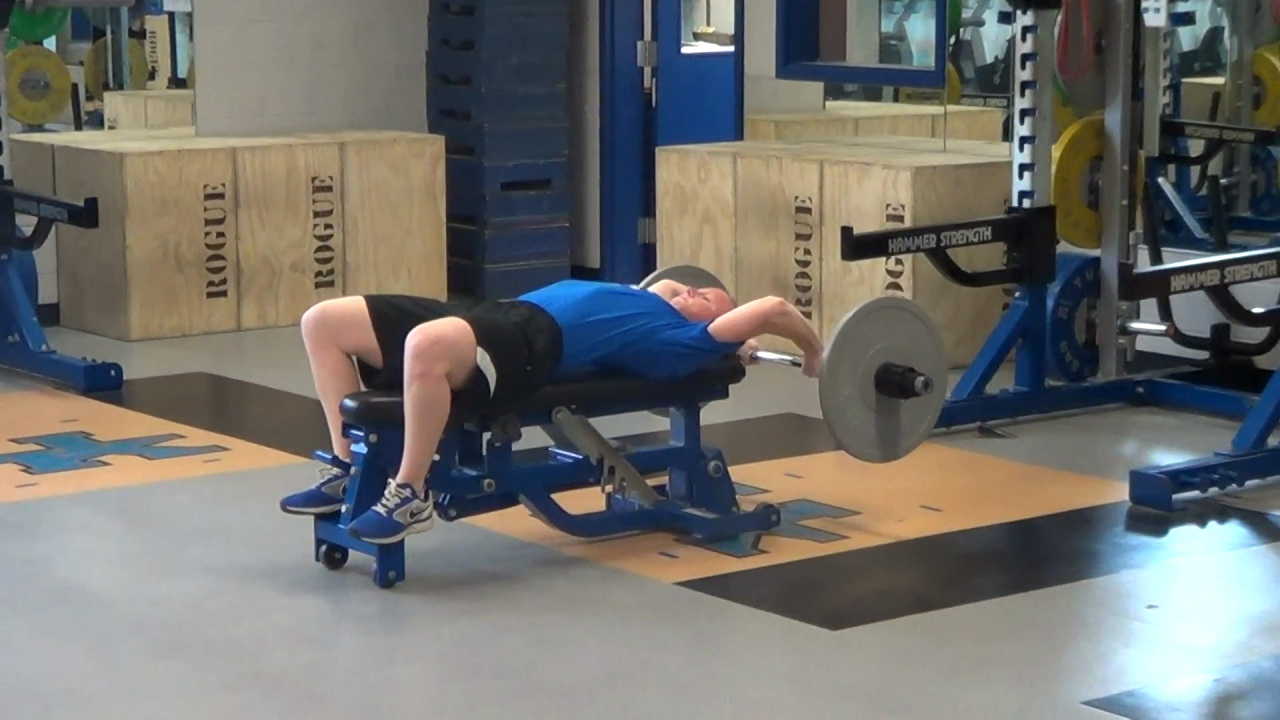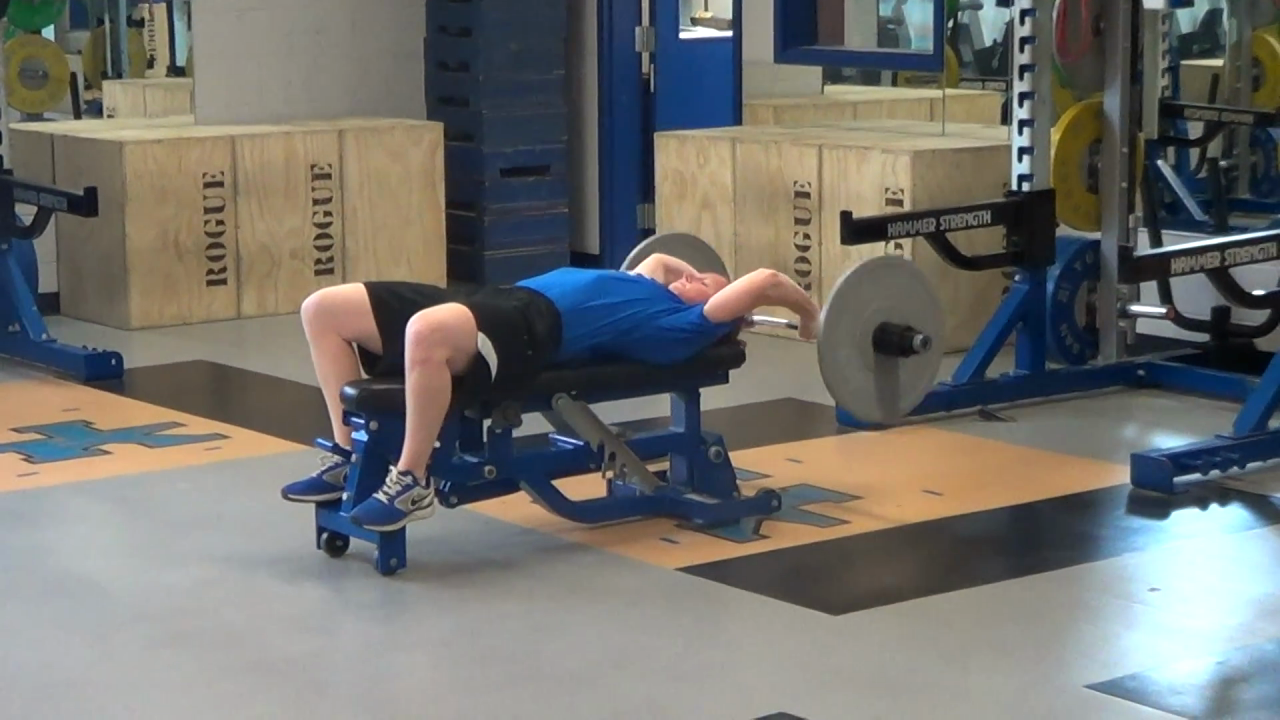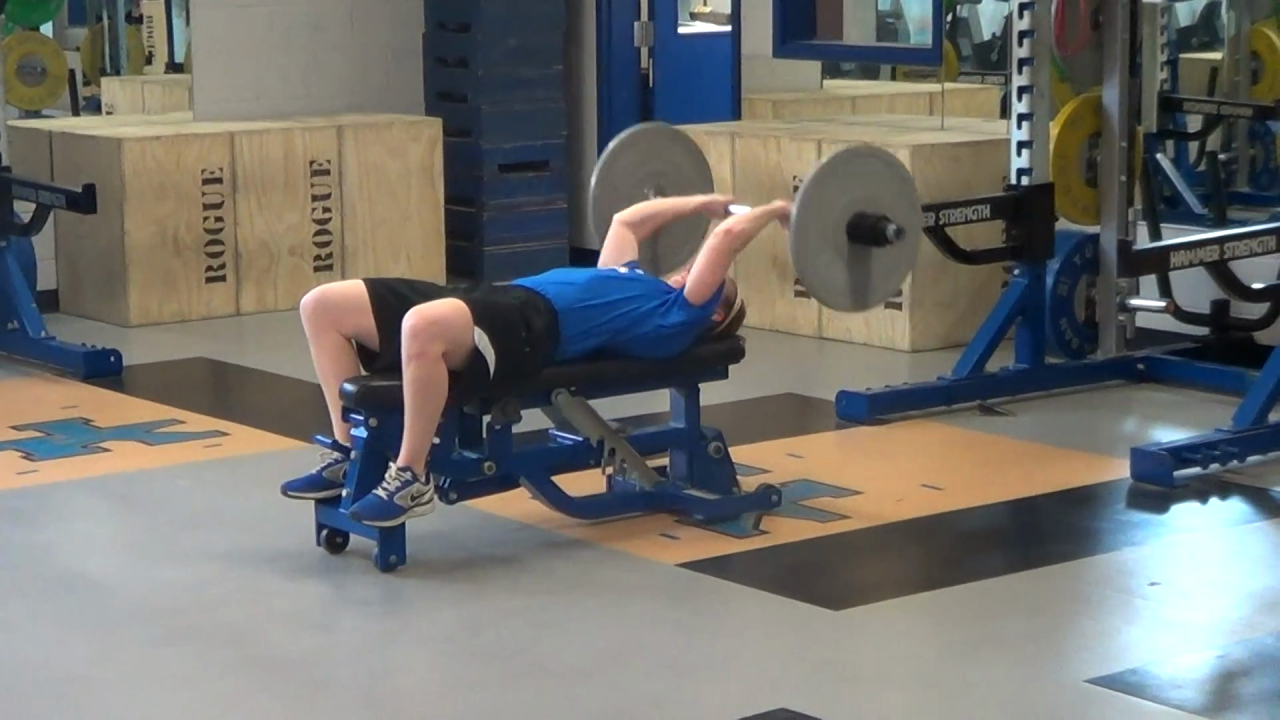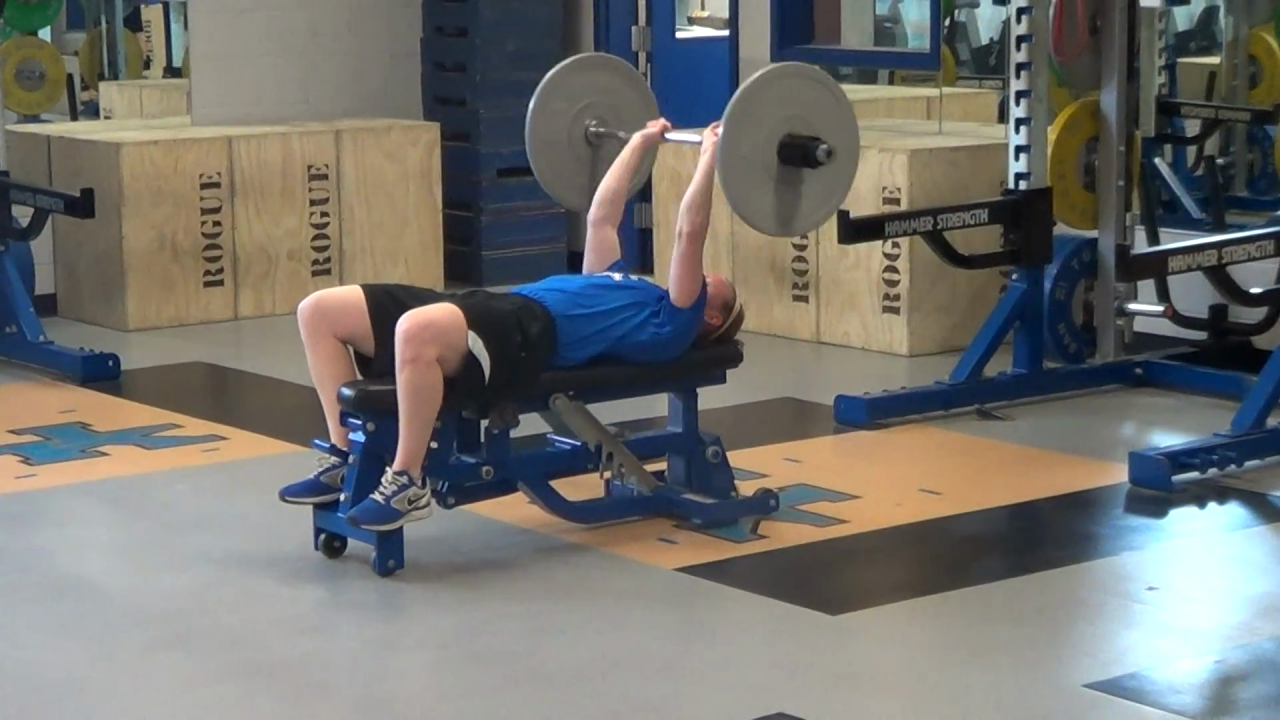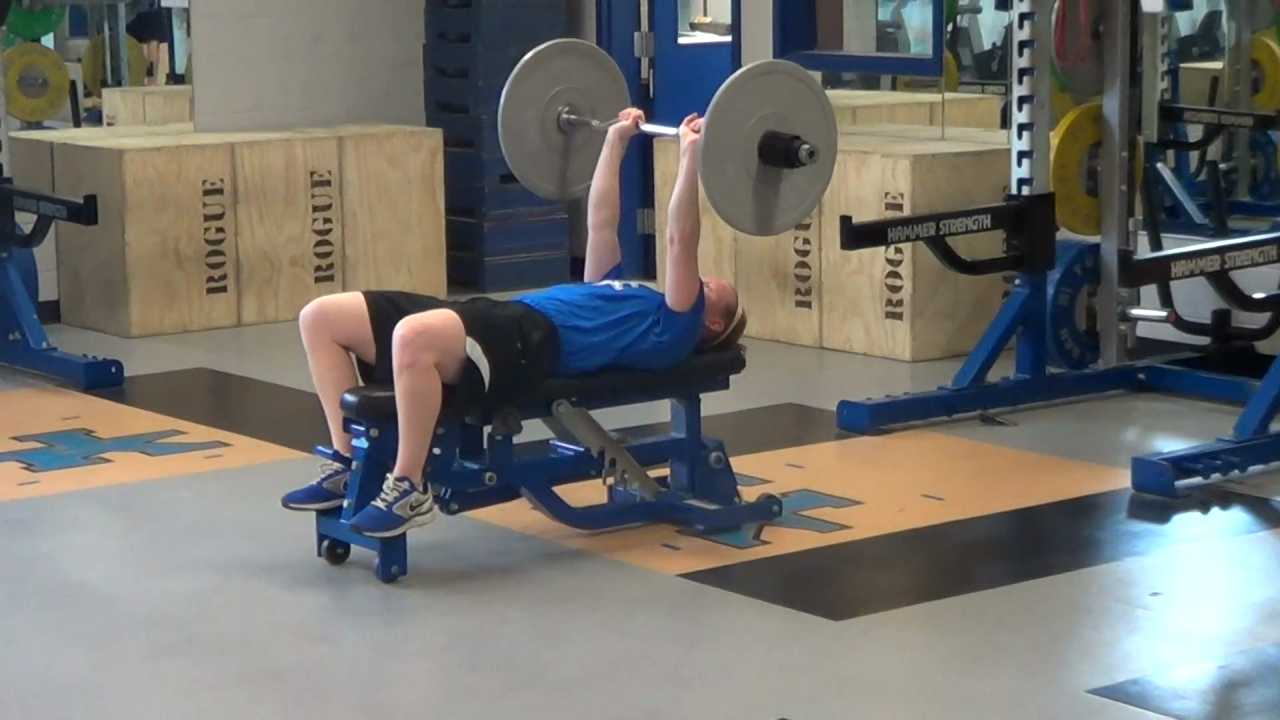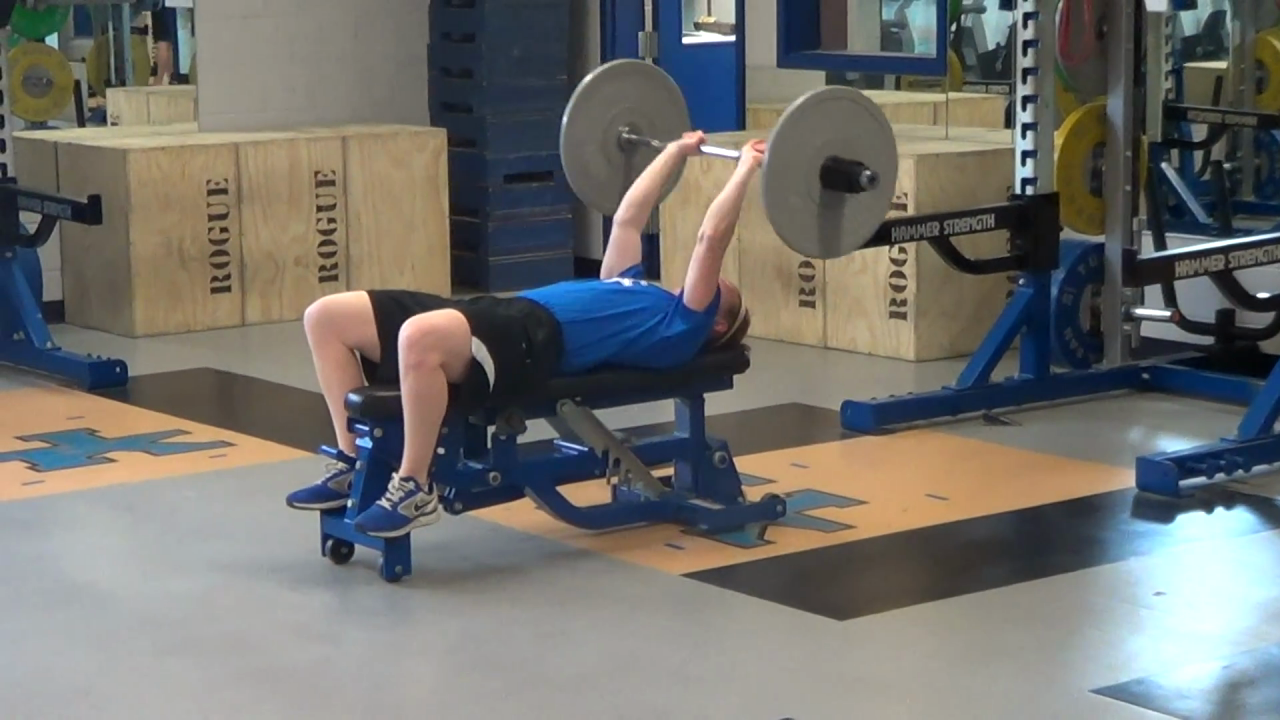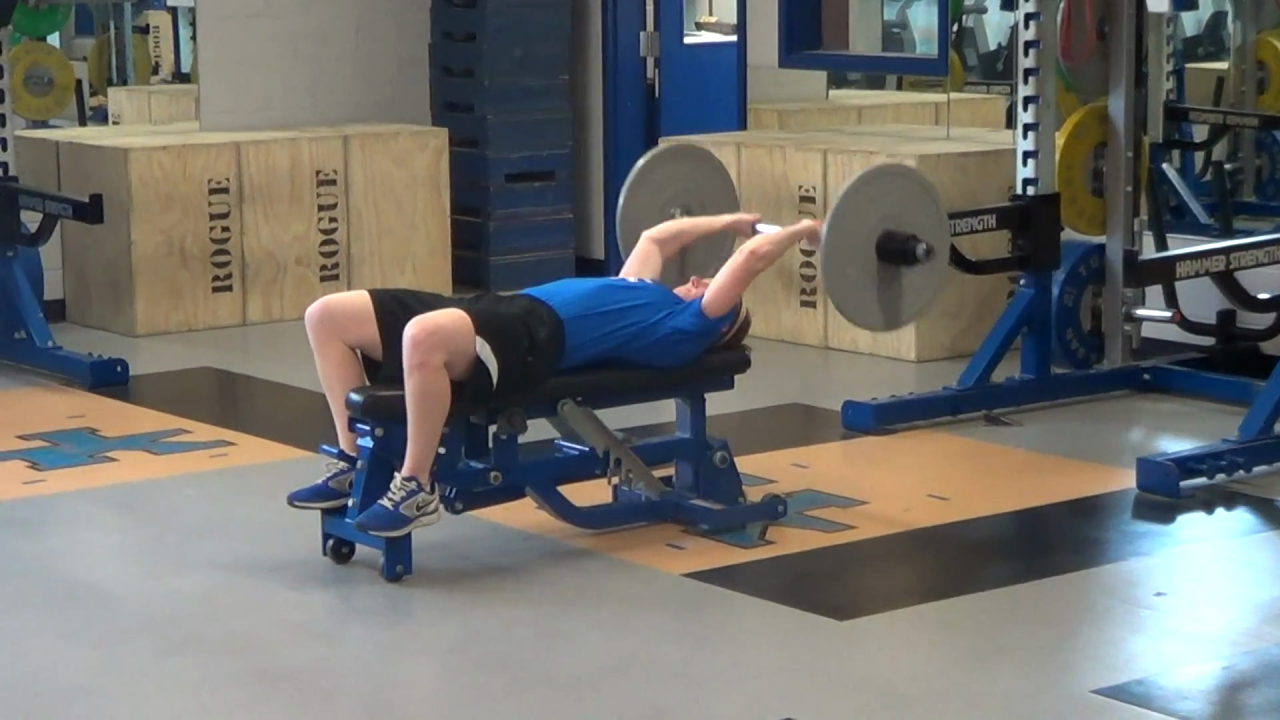
dt=0.4s
person 1, frame 1
left shoulder: (686, 342)
right shoulder: (657, 314)
left elbow: (770, 308)
right elbow: (664, 284)
left wrist: (815, 350)
left hip: (536, 339)
right hip: (502, 314)
left knee: (426, 345)
right knee: (323, 321)
left ankle: (409, 494)
right ankle: (348, 469)
person 1, frame 2
left shoulder: (682, 326)
right shoulder: (651, 298)
left elbow: (764, 280)
right elbow: (660, 261)
left wrist: (809, 312)
left hip: (535, 325)
right hip: (501, 300)
left knee: (426, 331)
right knee: (323, 309)
left ankle: (411, 481)
right ankle: (349, 456)
person 1, frame 3
left shoulder: (677, 319)
right shoulder: (632, 283)
left elbow: (725, 237)
right elbow: (626, 220)
left wrist: (773, 210)
right wrist: (706, 201)
left hip: (531, 324)
right hip: (496, 298)
left knee: (422, 325)
right knee: (322, 305)
left ankle: (410, 477)
right ankle: (348, 452)
person 1, frame 4
left shoulder: (671, 326)
right shoulder: (620, 283)
left elbow: (690, 234)
right elbow: (600, 218)
left wrist: (709, 156)
right wrist: (641, 143)
left hip: (528, 332)
right hip: (494, 307)
left knee: (417, 331)
right knee: (319, 310)
left ankle: (407, 483)
right ankle: (345, 459)
person 1, frame 5
left shoulder: (672, 331)
right shoulder: (623, 294)
left elbow: (681, 242)
right elbow: (601, 224)
left wrist: (691, 154)
right wrist: (615, 140)
left hip: (529, 343)
right hip: (497, 315)
left knee: (414, 337)
right knee: (320, 317)
left ankle: (408, 489)
right ankle: (348, 464)
person 1, frame 6
left shoulder: (683, 328)
right shoulder: (633, 291)
left elbow: (711, 240)
right elbow: (627, 221)
left wrist: (747, 167)
right wrist: (676, 151)
left hip: (534, 339)
right hip: (502, 313)
left knee: (419, 338)
right knee: (325, 317)
left ankle: (414, 490)
right ankle: (352, 464)
person 1, frame 7
left shoulder: (688, 328)
right shoulder: (647, 297)
left elbow: (750, 259)
right elbow: (655, 238)
left wrist: (802, 228)
right wrist: (731, 220)
left hip: (538, 334)
right hip: (507, 309)
left knee: (424, 336)
right knee: (328, 315)
left ankle: (415, 488)
right ankle: (354, 462)
